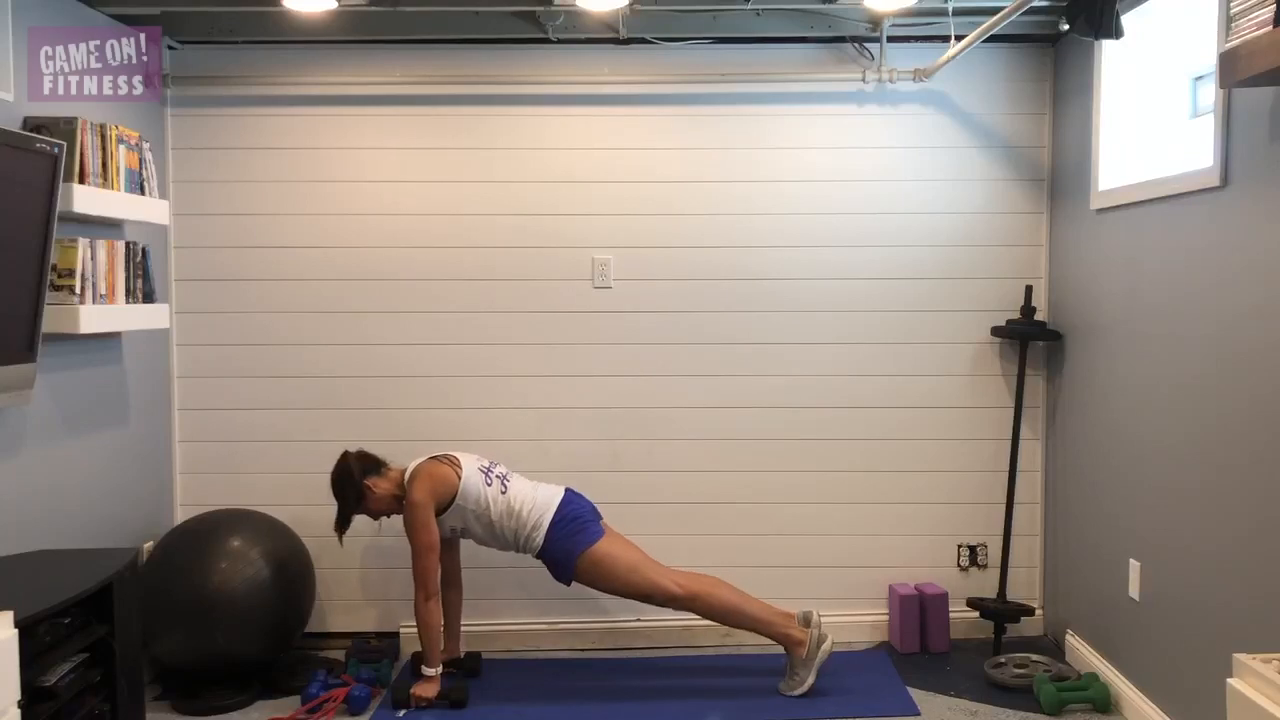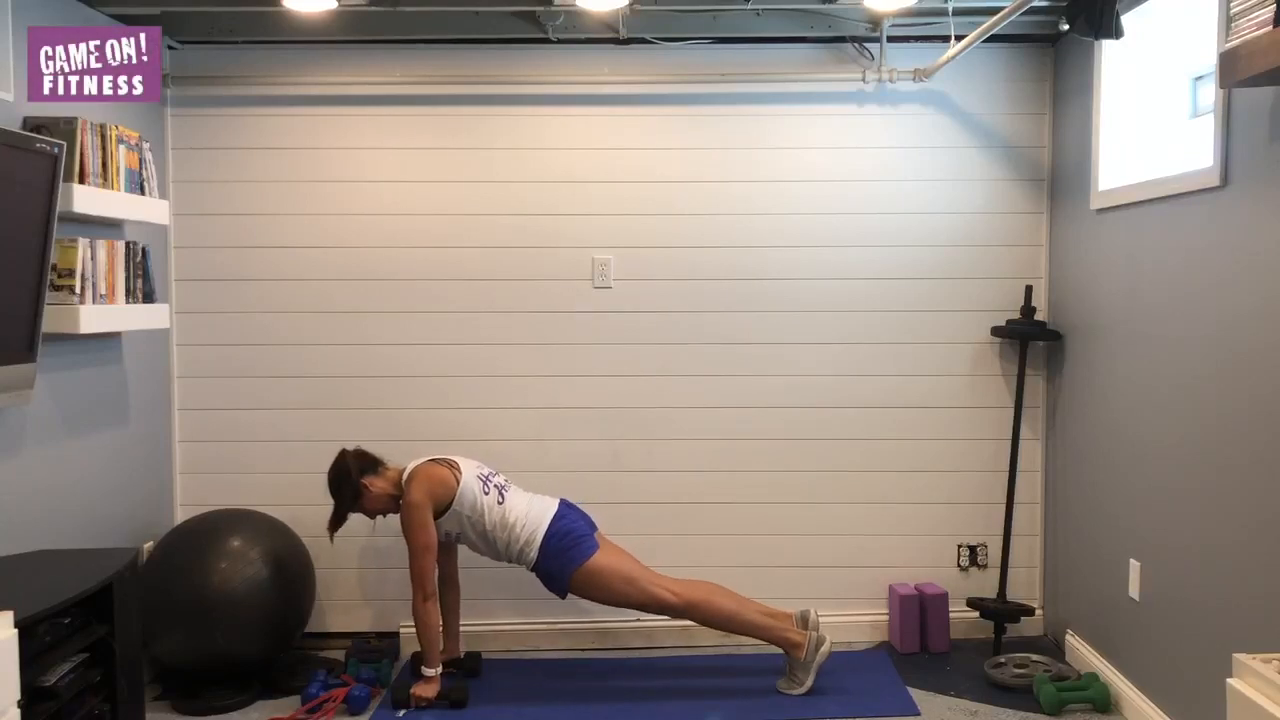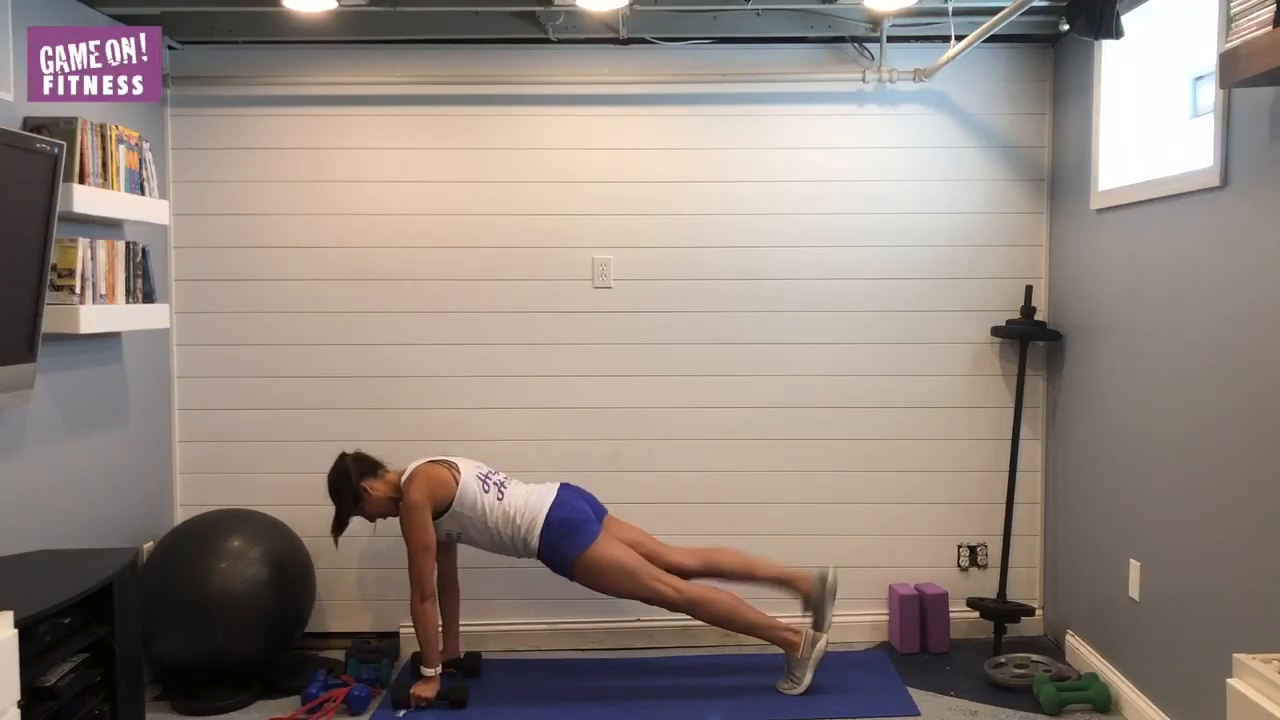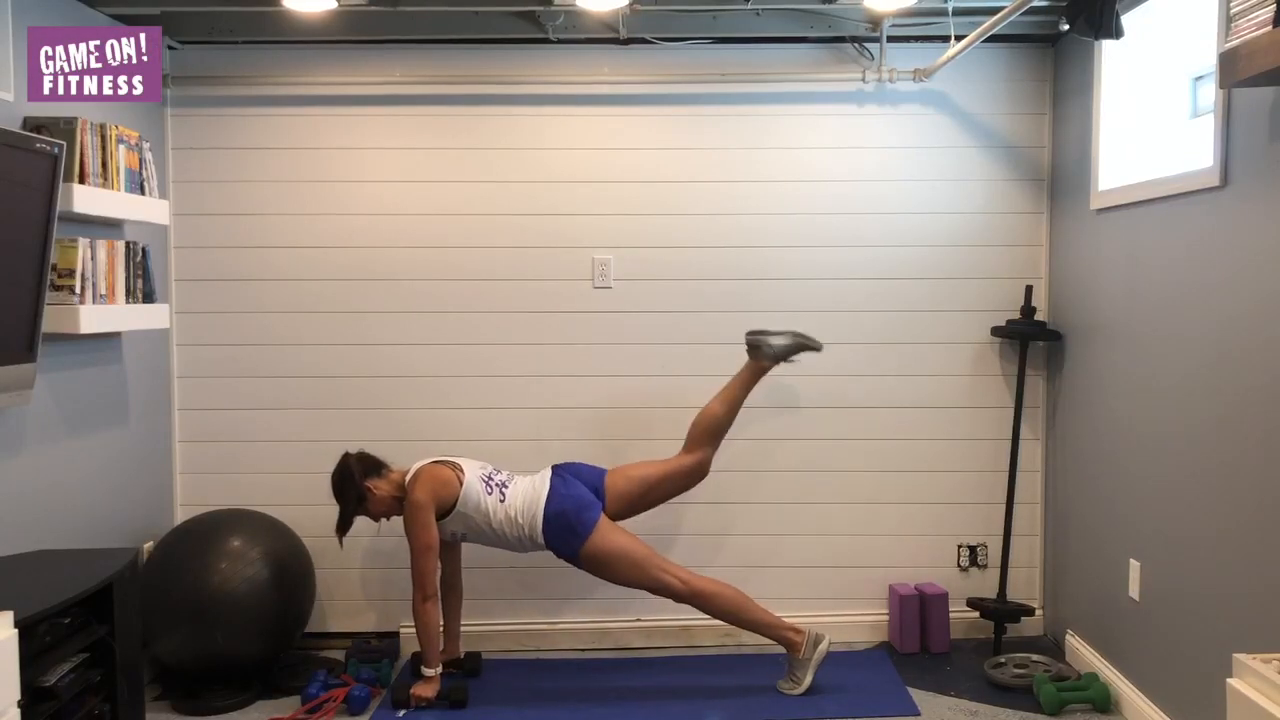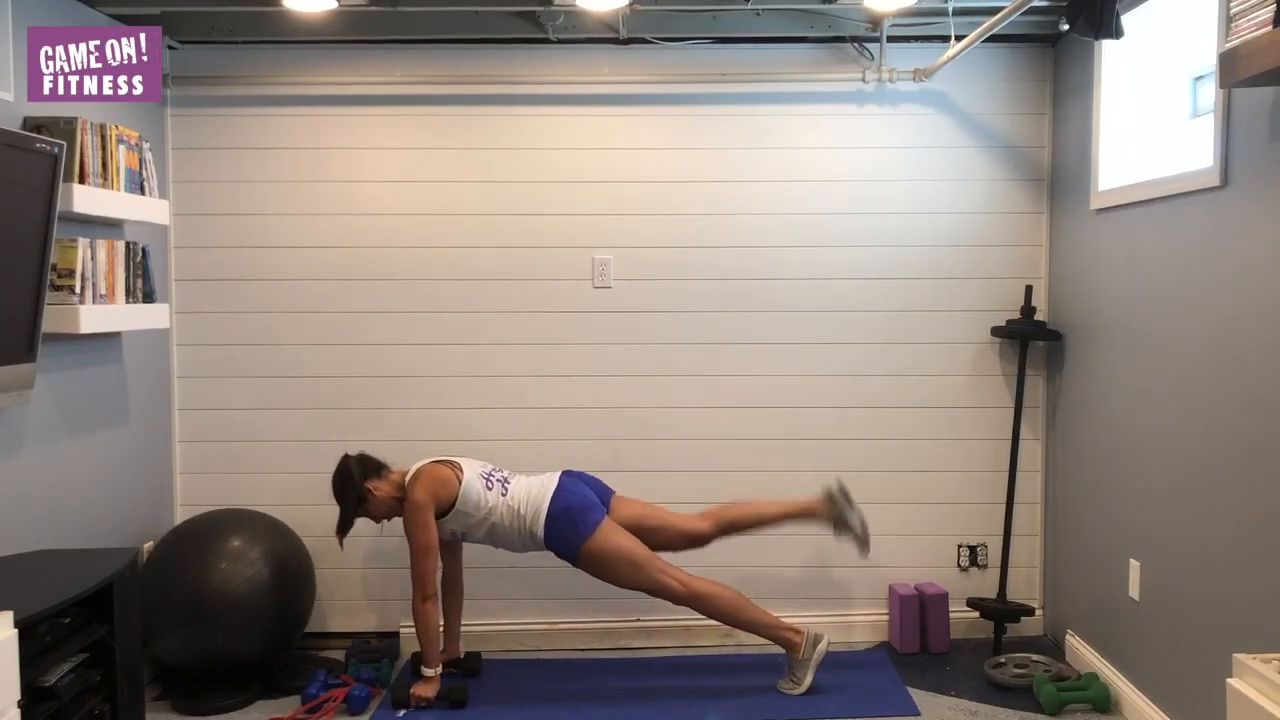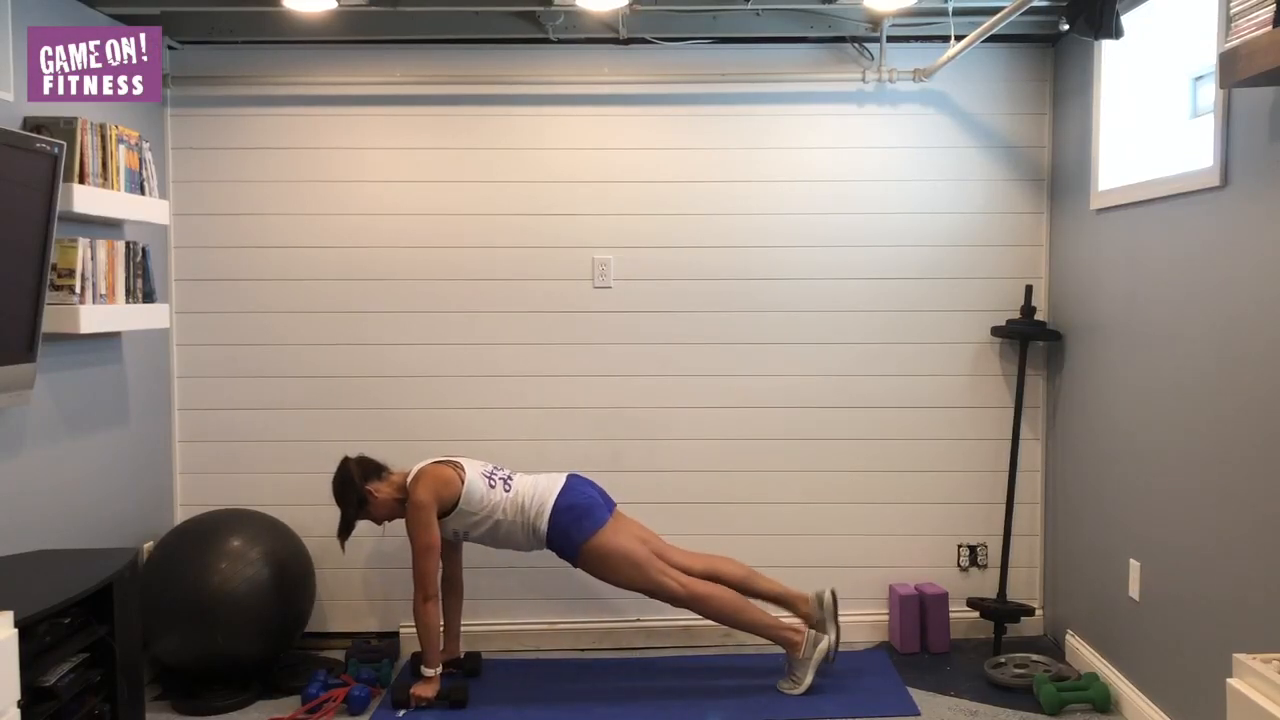
dt=0.4s
person 1, frame 1
left shoulder: (417, 493)
right shoulder: (433, 476)
left elbow: (428, 591)
right elbow: (450, 579)
left wrist: (431, 672)
right wrist: (451, 649)
left hip: (557, 529)
right hip: (562, 511)
left knee: (671, 588)
right knee: (670, 583)
left ankle: (798, 639)
right ankle: (793, 620)
person 1, frame 2
left shoulder: (415, 495)
right shoulder: (432, 477)
left elbow: (425, 593)
right elbow: (448, 578)
left wrist: (431, 673)
right wrist: (452, 649)
left hip: (552, 544)
right hip: (558, 520)
left knee: (668, 599)
right knee: (665, 587)
left ankle: (798, 642)
right ankle: (790, 620)
person 1, frame 3
left shoulder: (413, 496)
right shoulder: (428, 480)
left elbow: (423, 594)
right elbow: (446, 577)
left wrist: (430, 672)
right wrist: (451, 648)
left hip: (557, 528)
right hip: (561, 503)
left knee: (670, 590)
right knee: (687, 563)
left ankle: (794, 639)
right ankle: (804, 582)
person 1, frame 4
left shoulder: (417, 497)
right shoulder: (435, 481)
left elbow: (426, 595)
right elbow: (450, 582)
left wrist: (431, 673)
right wrist: (451, 650)
left hip: (560, 516)
right hip: (564, 485)
left knee: (676, 584)
right knee: (693, 461)
left ankle: (796, 640)
right ankle: (758, 361)
person 1, frame 5
left shoulder: (416, 495)
right shoulder: (435, 482)
left elbow: (426, 595)
right elbow: (452, 578)
left wrist: (430, 673)
right wrist: (452, 650)
left hip: (561, 515)
right hip: (567, 492)
left knee: (675, 584)
right knee: (701, 528)
left ankle: (798, 640)
right ankle: (824, 506)
person 1, frame 6
left shoulder: (420, 495)
right shoulder: (435, 485)
left elbow: (426, 595)
right elbow: (450, 579)
left wrist: (430, 673)
right wrist: (450, 649)
left hip: (563, 513)
right hip: (568, 496)
left knee: (675, 584)
right knee: (690, 567)
left ankle: (796, 639)
right ankle: (806, 605)
